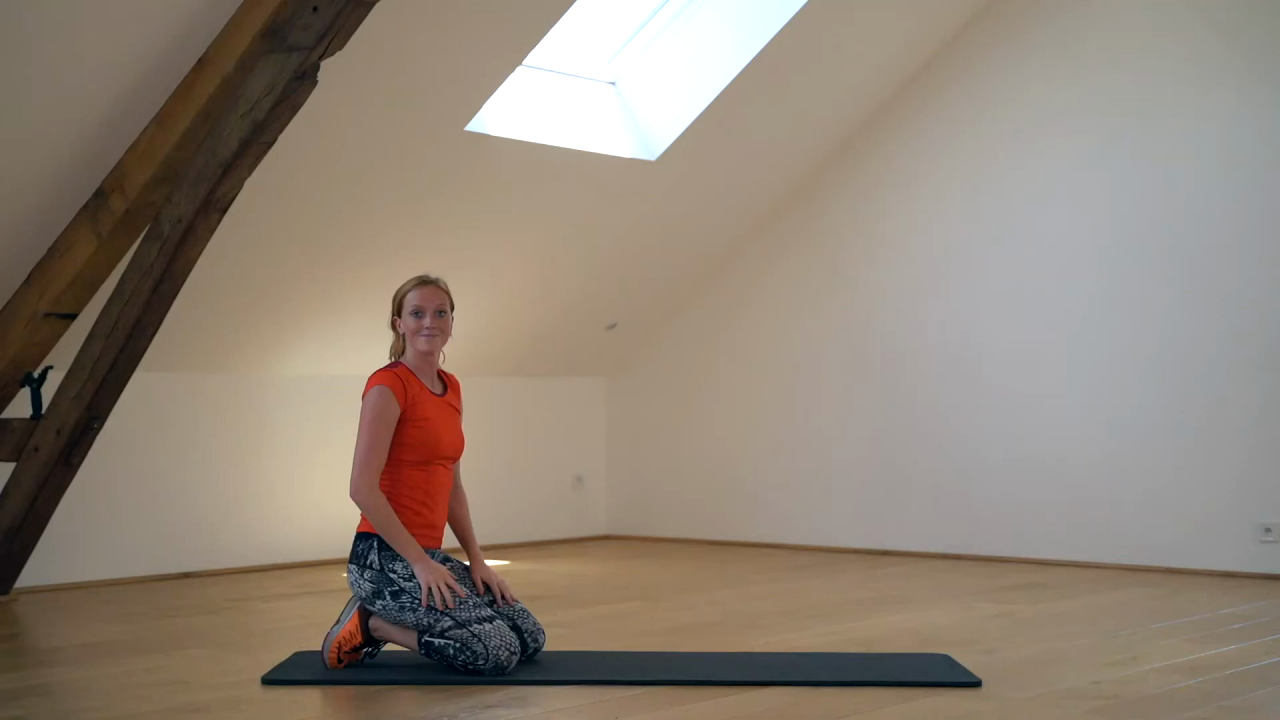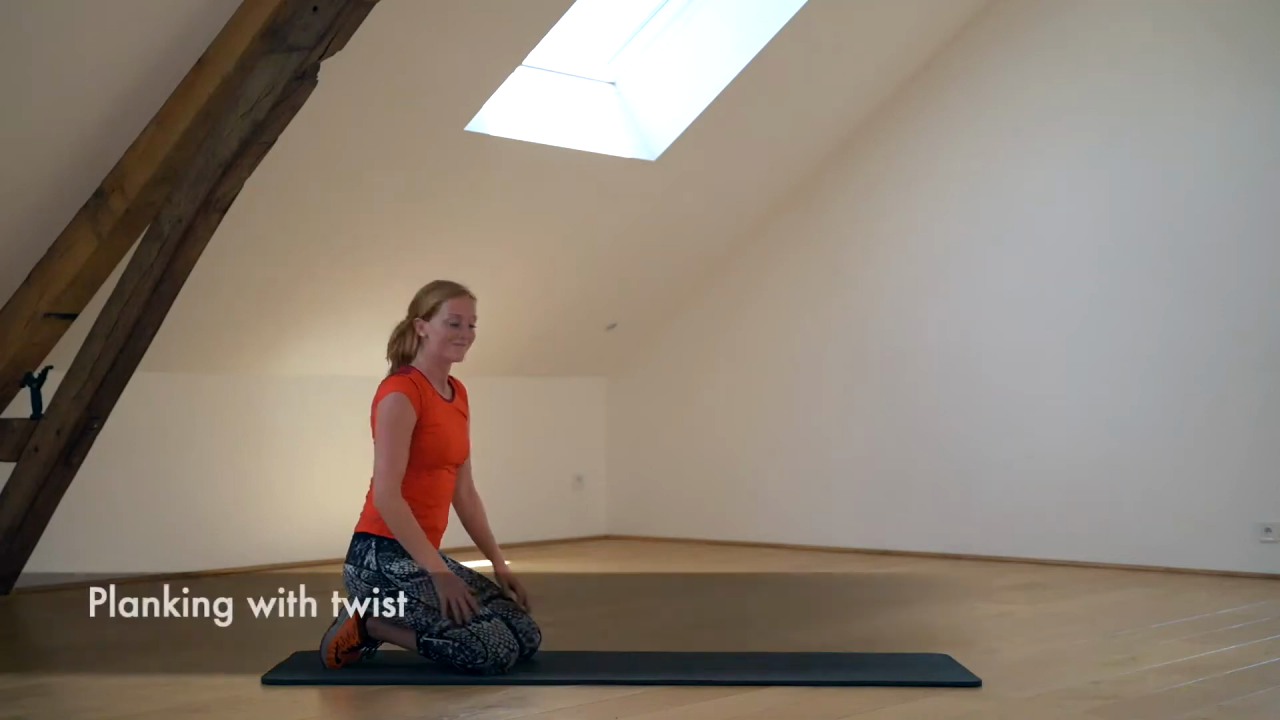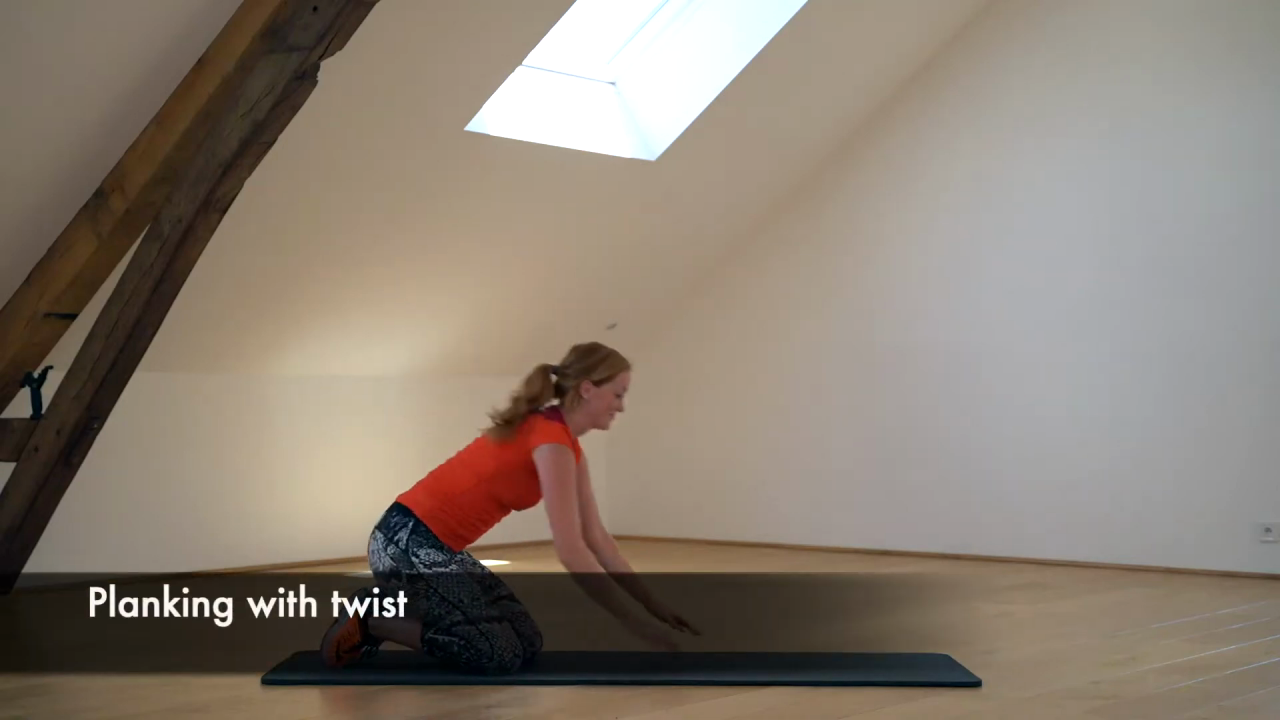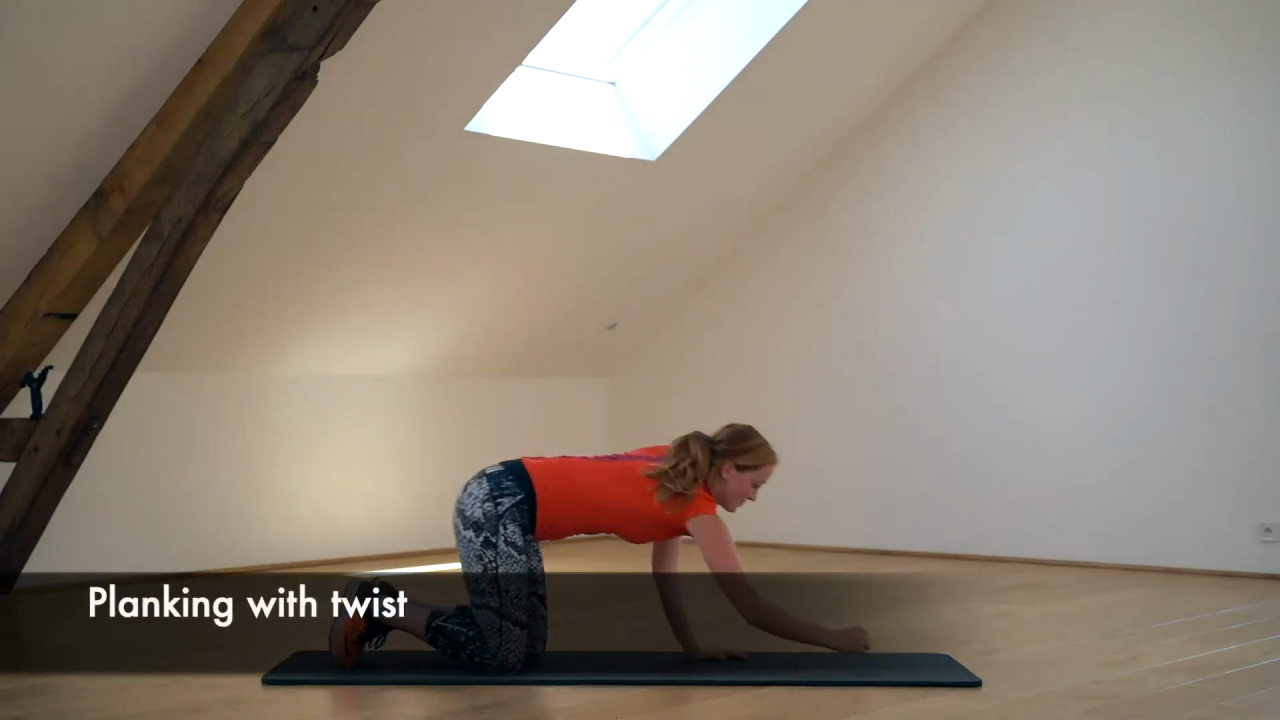
dt=0.4s
person 1, frame 1
left shoulder: (452, 388)
right shoulder: (387, 386)
right elbow: (362, 488)
left wrist: (477, 561)
right wrist: (420, 563)
left hip: (426, 555)
right hip: (387, 558)
left knee: (529, 637)
right knee: (496, 652)
left ankle: (382, 615)
right ankle: (372, 625)
person 1, frame 2
left shoulder: (456, 395)
right shoulder: (401, 393)
left elbow: (463, 491)
right elbow: (386, 494)
left wrist: (499, 565)
right wrist: (440, 572)
left hip: (421, 557)
right hip: (384, 559)
left knee: (526, 637)
right knee: (494, 651)
left ankle: (386, 622)
right ankle: (369, 626)
person 1, frame 3
left shoulder: (561, 441)
right shoulder: (552, 441)
left elbow: (596, 538)
right elbow: (569, 549)
left wrist: (654, 605)
right wrist: (632, 620)
left hip: (434, 543)
right hip: (407, 543)
left knee: (526, 641)
right knee: (501, 653)
right ankle: (373, 623)
person 1, frame 4
left shoulder: (673, 467)
right shoulder: (697, 507)
left elbow: (663, 568)
right elbow: (752, 607)
left wrist: (689, 644)
right wrist: (836, 639)
left hip: (496, 494)
right hip: (498, 505)
left knee: (526, 644)
right knee: (502, 653)
left ankle: (384, 605)
right ankle: (382, 612)
